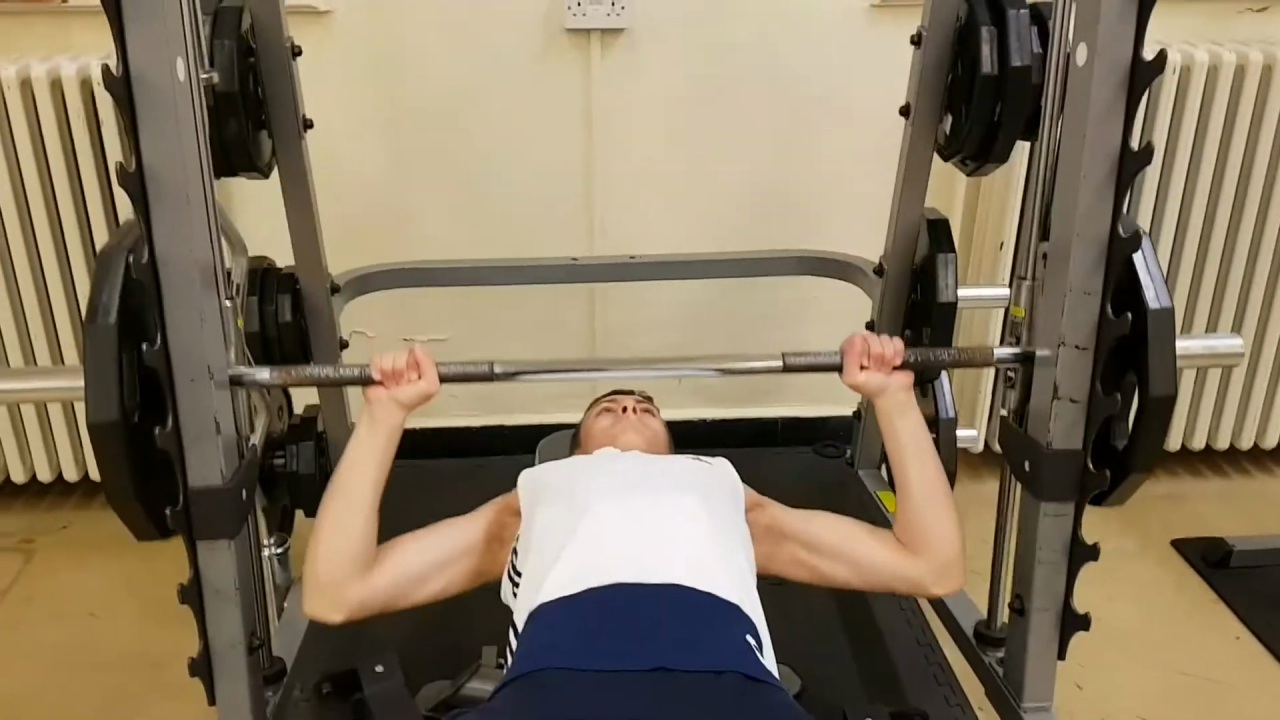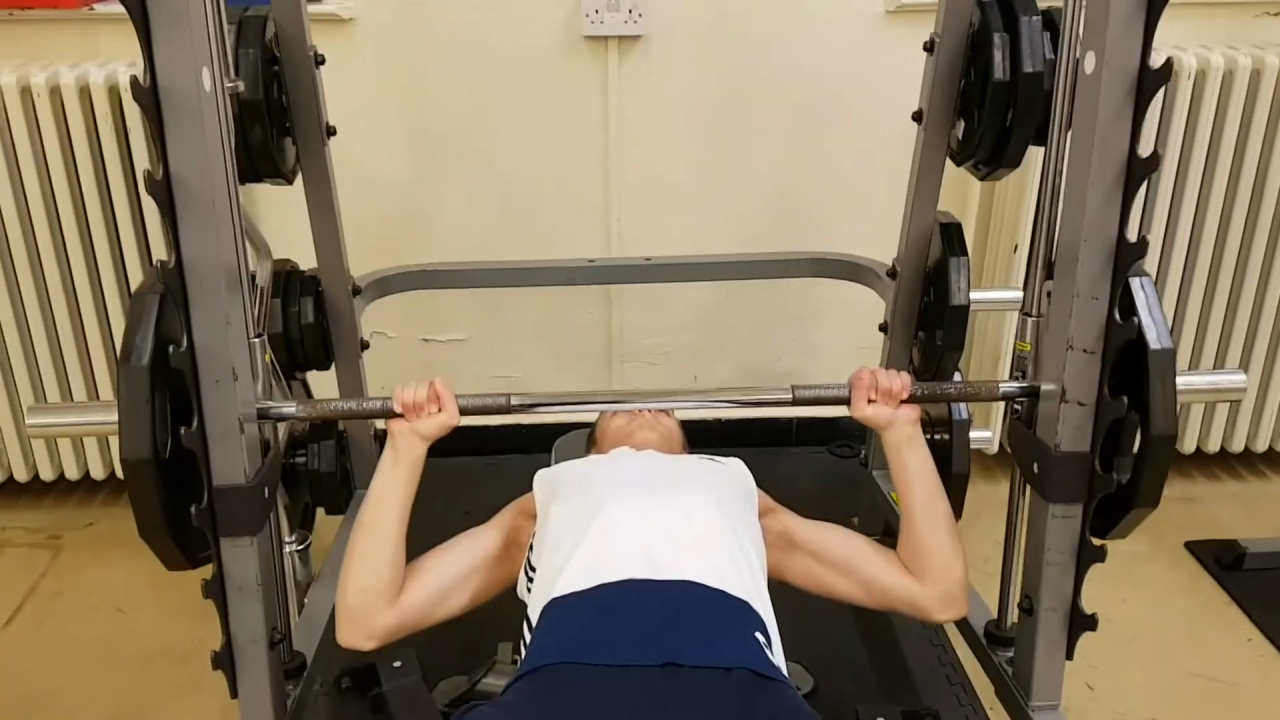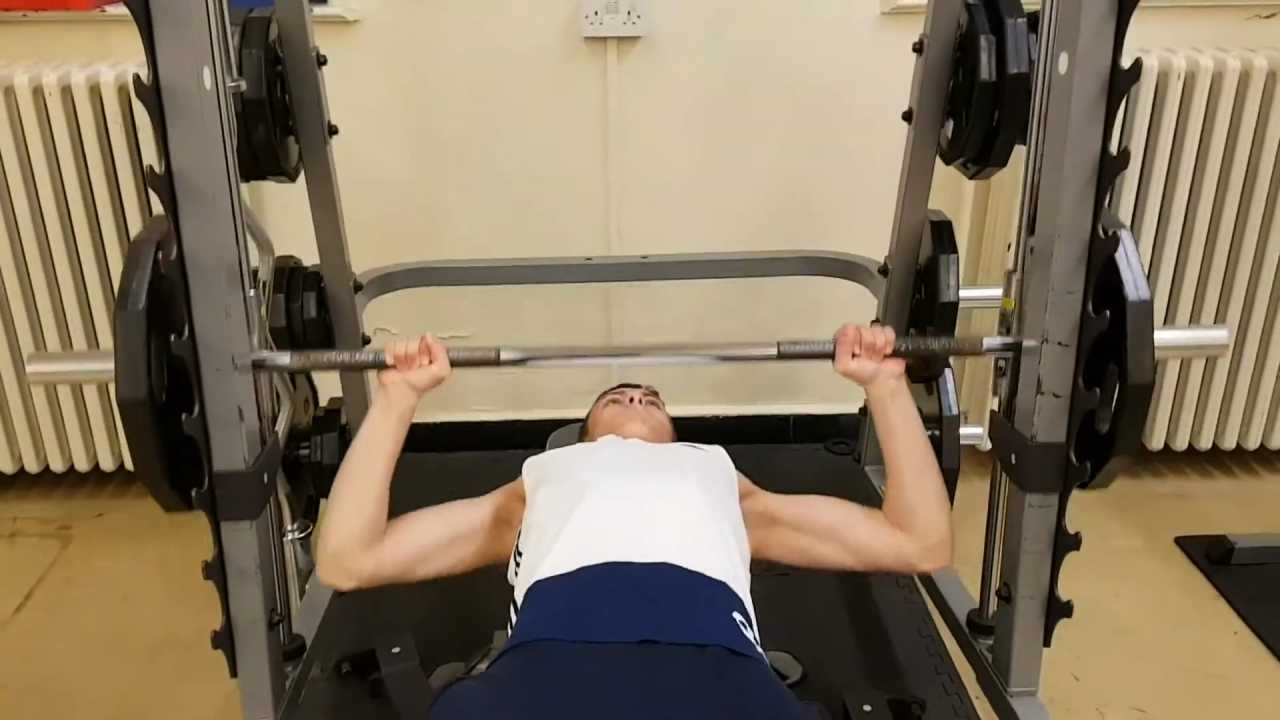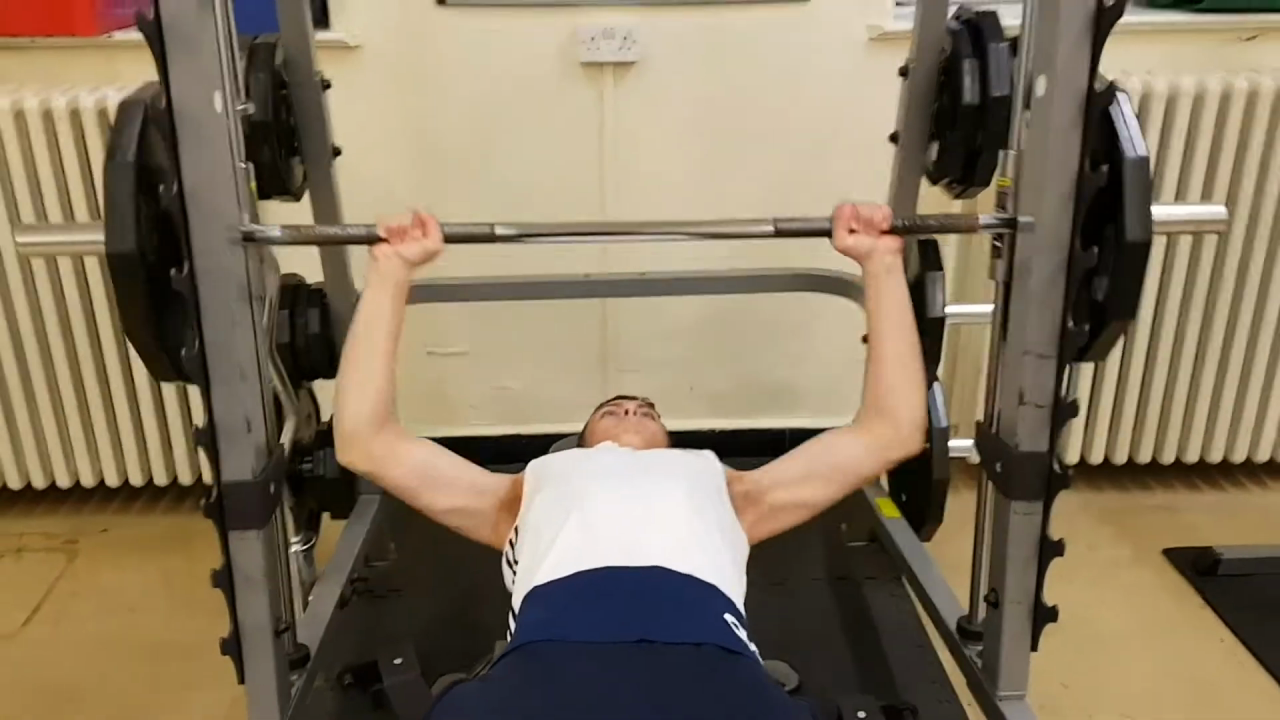
dt=0.4s
person 1, frame 1
left shoulder: (727, 490)
right shoulder: (530, 497)
left elbow: (933, 567)
right elbow: (335, 591)
left wrist: (892, 399)
right wrist: (385, 413)
person 1, frame 2
left shoulder: (738, 490)
right shoulder: (545, 498)
left elbow: (937, 592)
right elbow: (366, 621)
left wrist: (898, 429)
right wrist: (408, 444)
person 1, frame 3
left shoulder: (722, 477)
right shoulder: (537, 483)
left elbow: (921, 542)
right elbow: (347, 557)
left wrist: (883, 381)
right wrist: (397, 394)
left hip: (712, 667)
right hip: (552, 664)
person 1, frame 4
left shoulder: (719, 486)
right shoulder: (533, 488)
left elbow: (893, 430)
right elbow: (366, 440)
left wrist: (881, 261)
right wrist: (391, 270)
left hip: (706, 663)
right hip: (553, 662)
